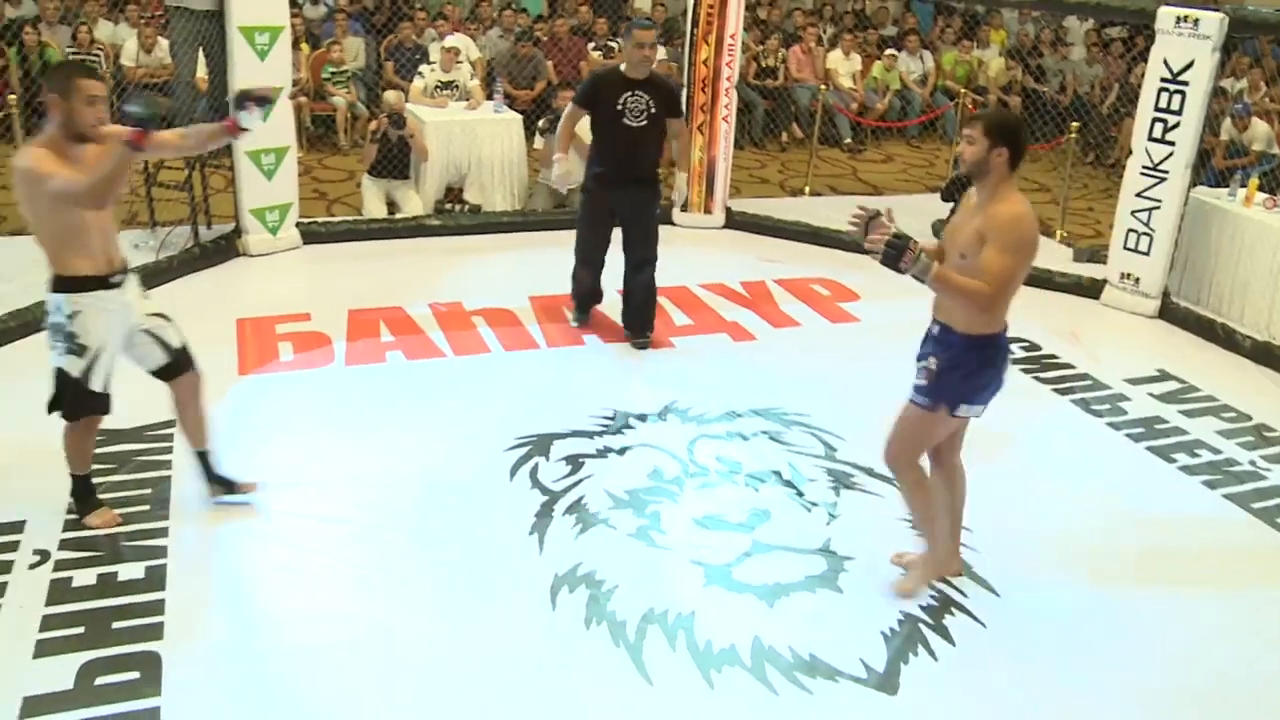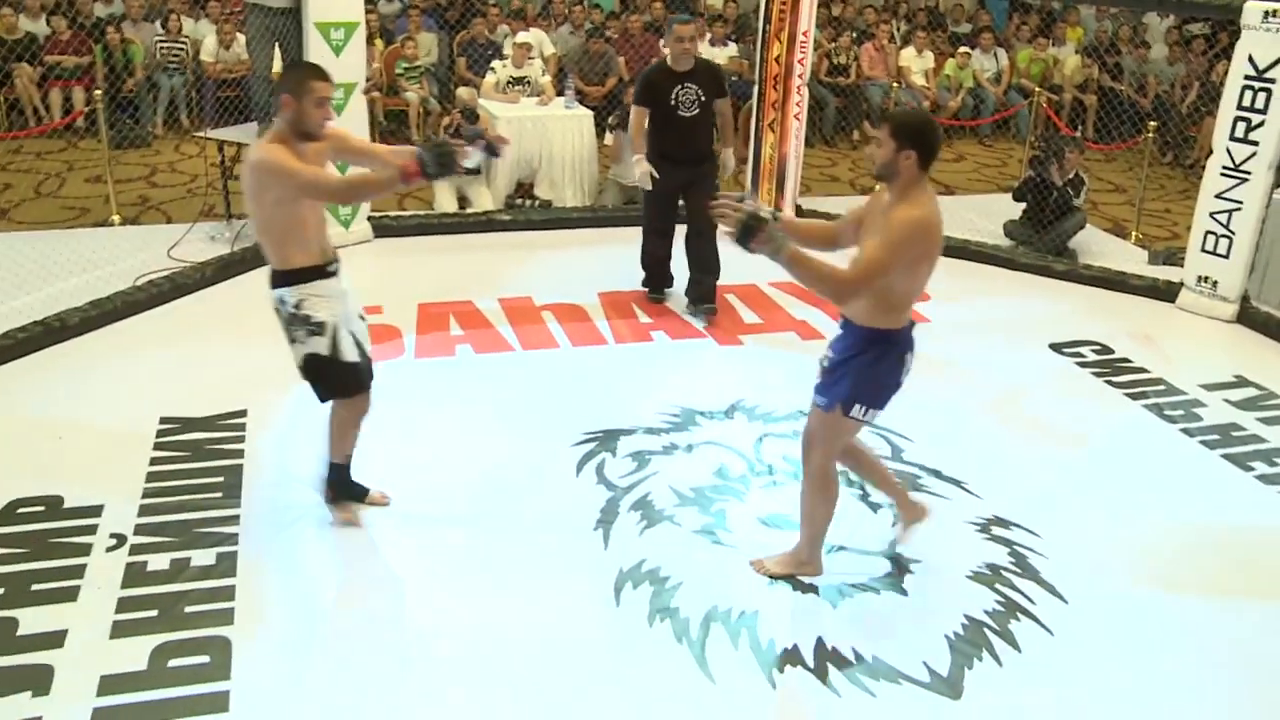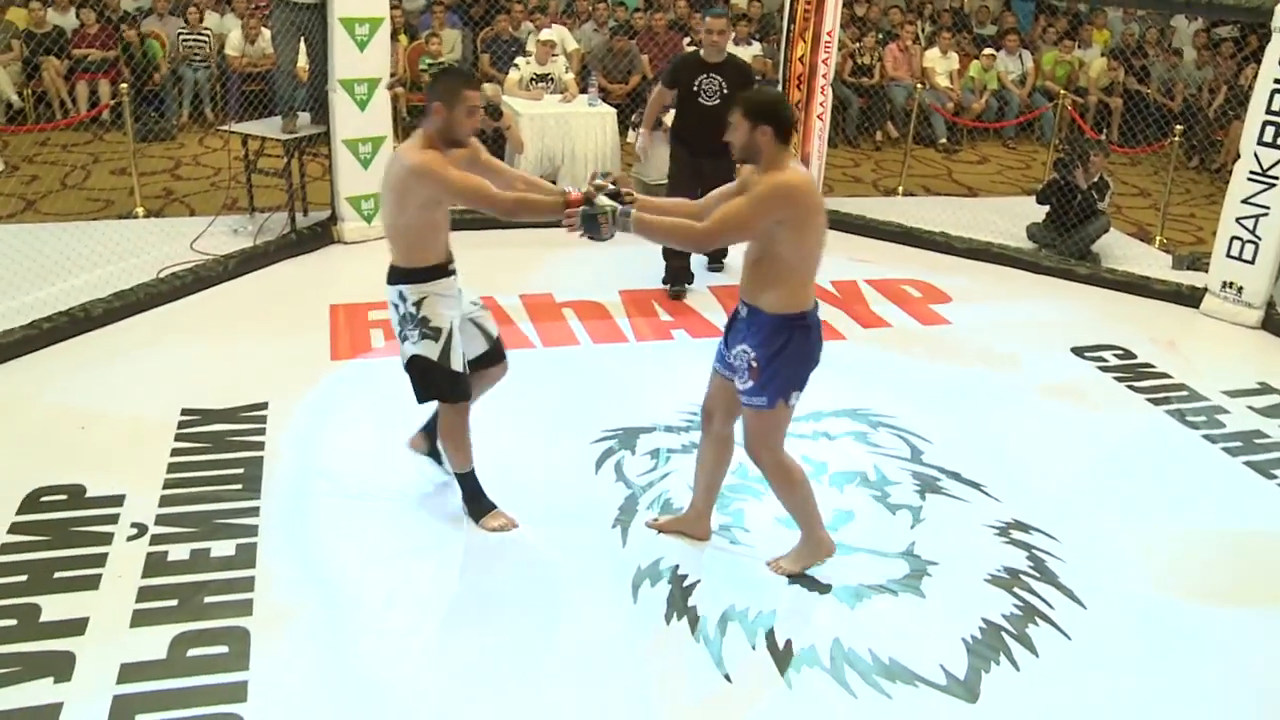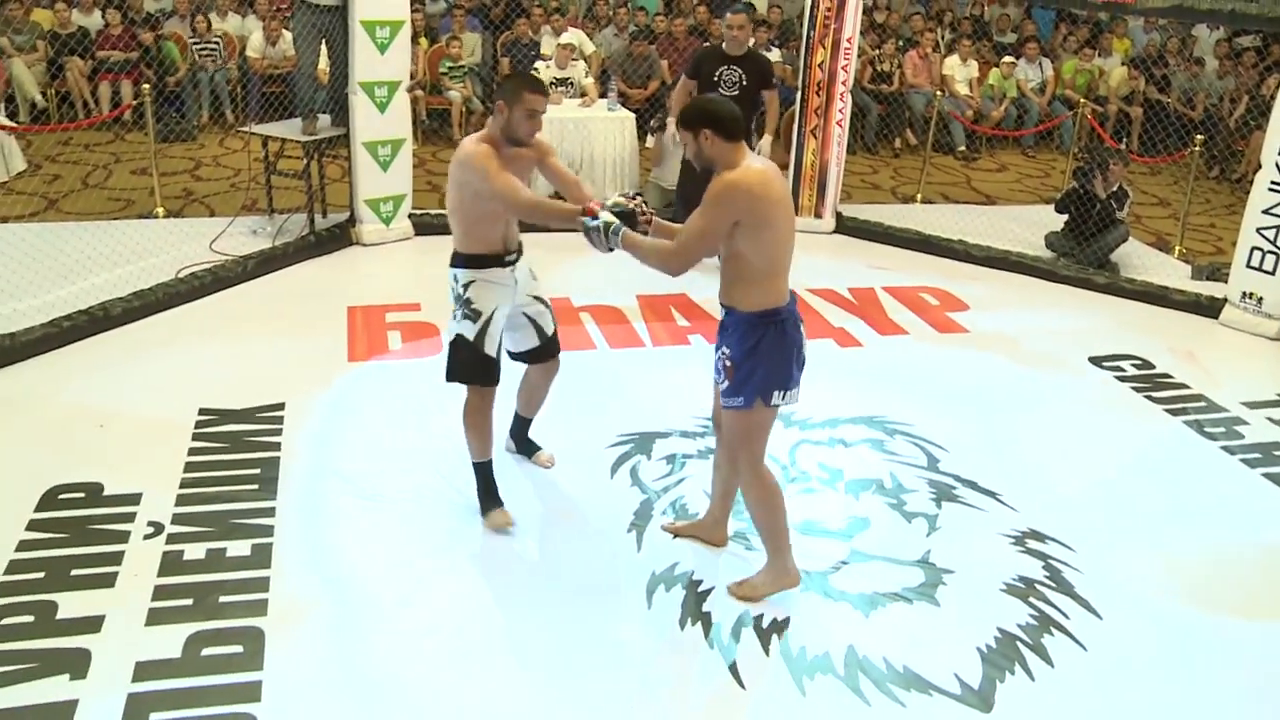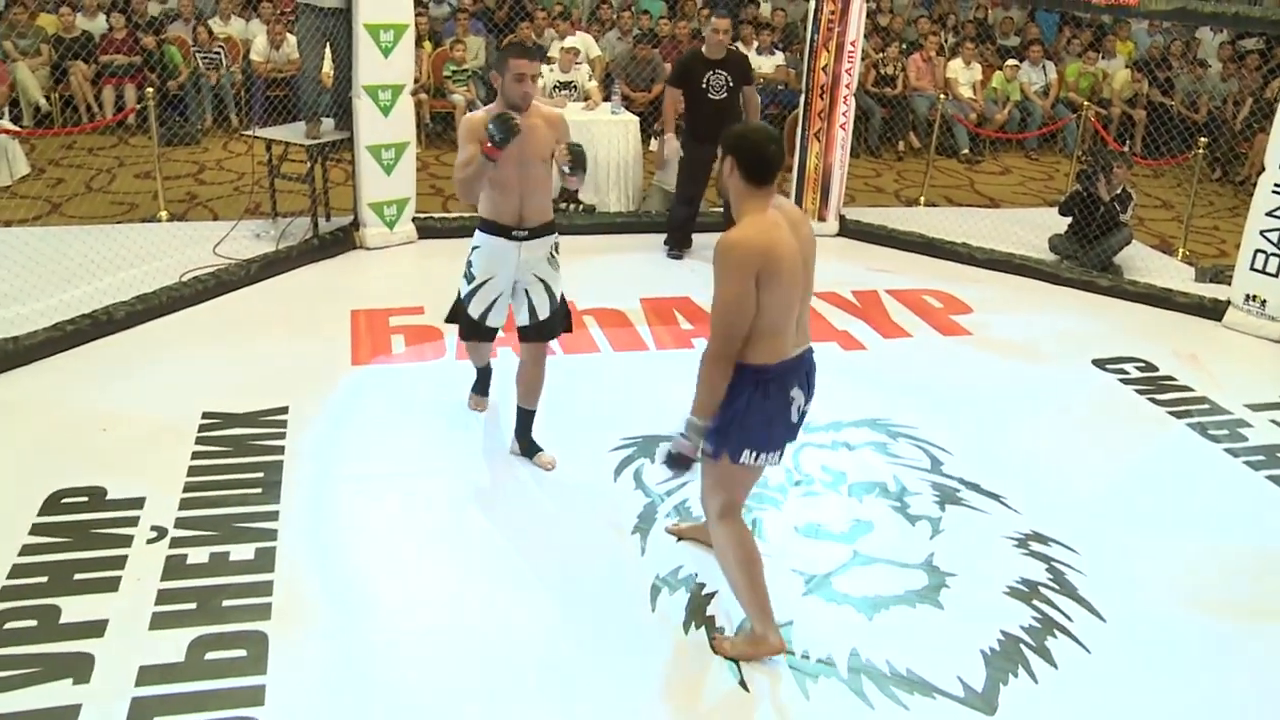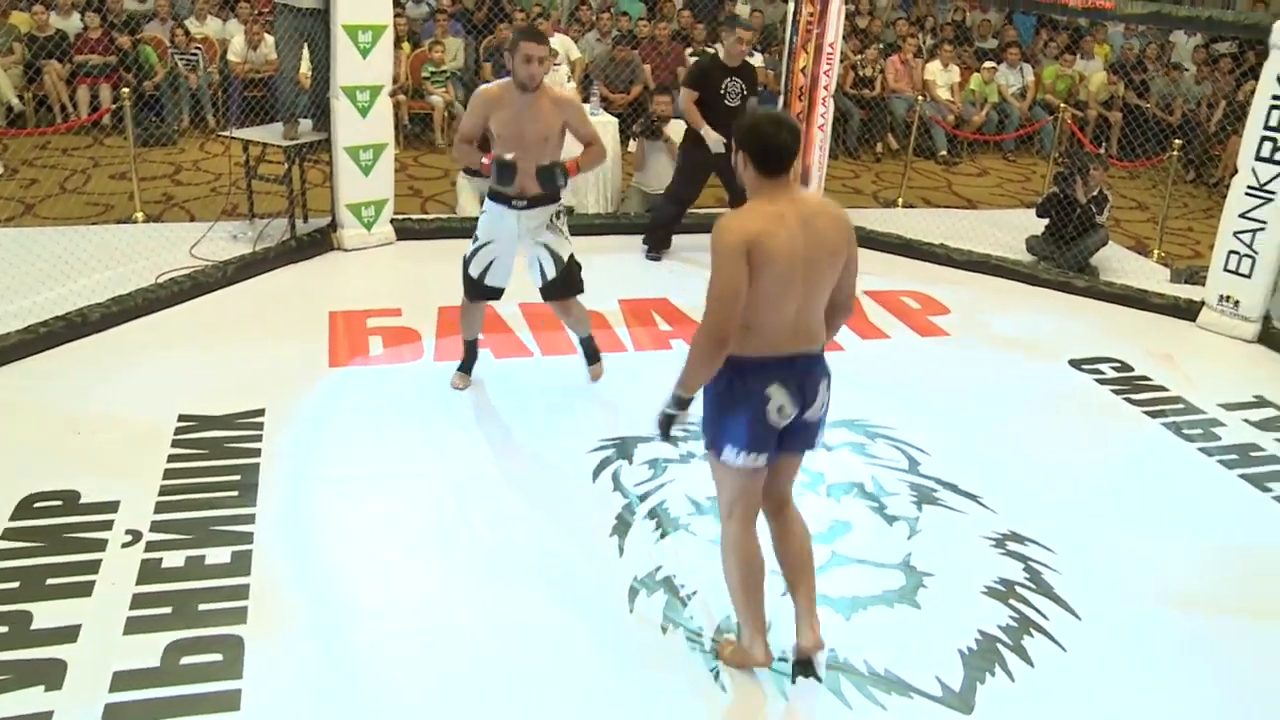
dt=0.4s
person 1, frame 1
left shoulder: (1012, 218)
right shoulder: (974, 198)
left elbow: (986, 300)
right elbow: (945, 257)
left wrist: (916, 266)
right wrist: (896, 240)
left hip: (971, 355)
right hip: (945, 338)
left knee: (898, 455)
right knee: (943, 454)
left ankle: (937, 555)
right ankle: (945, 554)
person 1, frame 2
left shoulder: (913, 220)
right shoulder: (892, 195)
left elbow: (842, 289)
right elbow: (833, 234)
left wrist: (773, 244)
right wrist: (771, 221)
left hip: (874, 348)
right hip: (863, 338)
left knee: (816, 452)
right knee: (836, 442)
left ankle: (807, 555)
right ankle: (906, 506)
person 1, frame 3
left shoulder: (786, 187)
right shoulder: (762, 176)
left elbow: (703, 236)
right elbow: (700, 209)
left wrist: (624, 220)
right wrist: (630, 200)
left hip: (783, 333)
right hip: (751, 320)
left knee: (763, 448)
right knee: (714, 417)
left ankle: (815, 541)
right ankle: (697, 516)
person 1, frame 4
left shoulder: (734, 185)
right shoulder: (757, 171)
left elbow: (677, 260)
right elbow: (705, 238)
left wrist: (618, 236)
right wrist: (650, 223)
left hip: (761, 332)
right hip: (751, 322)
left knee: (746, 458)
right knee: (725, 426)
left ankle: (781, 566)
right ankle: (715, 522)
person 1, frame 5
left shoulder: (740, 244)
right shoulder: (791, 216)
left elbow: (723, 349)
left wrist: (695, 426)
left hip: (760, 385)
right hip: (797, 369)
left knee: (723, 507)
right knee: (721, 464)
left ankle: (764, 632)
right ankle: (714, 530)
person 1, frame 6
left shoulder: (739, 229)
right shoulder: (835, 219)
left elbow: (717, 333)
right elbow: (840, 307)
left wrist: (679, 397)
left hip: (749, 380)
right hip: (809, 376)
left knee: (738, 516)
right knee: (778, 501)
left ankle: (753, 641)
right ankle: (808, 626)
person 2, frame 1
left shoulder: (106, 140)
right shoulder: (33, 163)
left elbow: (182, 141)
right elbow: (93, 198)
left wrist: (234, 122)
right wrist: (136, 140)
left hip: (126, 287)
right hip: (82, 299)
left knee: (185, 377)
right knee: (87, 411)
left ankle: (211, 474)
right ankle: (83, 497)
person 2, frame 2
left shoulder: (323, 140)
right shoulder: (266, 159)
left elbow: (386, 155)
right elbow: (341, 192)
left wrist: (438, 154)
right wrist: (417, 170)
left hip: (331, 281)
right hip: (300, 293)
left knee: (358, 387)
right knee: (351, 394)
left ankle: (341, 480)
right ankle: (338, 490)
person 2, frame 3
left shoulder: (460, 146)
right shoulder: (417, 164)
left elbow: (518, 184)
right elbow: (500, 203)
left wrist: (580, 197)
right wrist: (575, 202)
left hip: (447, 279)
right hip: (418, 290)
left knee: (492, 364)
right knee: (455, 396)
left ankle: (428, 435)
right ankle: (473, 496)
person 2, frame 4
left shoulder: (534, 148)
right shoulder: (475, 155)
left elbow: (572, 188)
right elbow: (525, 205)
left wrist: (604, 208)
right wrist: (596, 217)
left hip: (515, 266)
right hip: (476, 275)
left knee: (546, 359)
right knee: (481, 385)
left ankle: (519, 436)
right ankle: (487, 494)
person 2, frame 5
left shoulder: (554, 121)
right shoulder: (475, 123)
left elbow: (574, 178)
right elbow: (465, 192)
left wrist: (576, 167)
right wrist: (491, 147)
left hip: (541, 244)
right hip: (492, 242)
left knee: (536, 346)
right knee: (475, 336)
left ankle: (525, 437)
right ankle: (483, 378)
person 2, frame 6
left shoulder: (564, 103)
right shoulder: (487, 97)
left elbow: (597, 150)
right elbow: (461, 145)
left wrist: (567, 169)
right wrist: (488, 165)
left hip: (543, 212)
right hip: (499, 210)
left knee: (563, 298)
right knee: (474, 293)
left ankle: (589, 347)
right ankle: (468, 359)
person 3, frame 1
left shoulder: (665, 90)
right shoulder: (600, 82)
left elbow: (679, 132)
right elbow: (570, 118)
left wrist: (681, 175)
right wrist: (561, 158)
left hip: (644, 188)
right hip: (600, 185)
left knee: (642, 259)
right knee: (589, 253)
left ankle: (639, 327)
right ankle: (584, 303)
person 3, frame 2
left shoulder: (711, 73)
right shoulder: (652, 77)
left elbow: (723, 111)
right elbow: (637, 120)
left wrist: (727, 149)
right wrist: (640, 159)
left hip: (702, 164)
right hip: (663, 165)
left knee: (703, 229)
right knee: (657, 228)
left ankle: (702, 295)
right ankle: (656, 283)
person 3, frame 3
left shoulder: (740, 69)
right shoulder: (682, 64)
right elbow: (660, 96)
right wrist: (645, 132)
left hip: (721, 153)
right hip: (685, 151)
left ankle: (715, 254)
right ankle: (677, 276)
person 3, frame 4
left shoulder: (760, 64)
right shoulder: (705, 56)
left elbow: (771, 101)
right elbow: (684, 88)
left wrist: (767, 137)
right wrist: (672, 120)
right knee: (689, 194)
person 3, frame 5
left shoulder: (740, 62)
right shoulder: (687, 62)
left elbow: (750, 96)
right elbow: (671, 98)
right wrist: (669, 135)
right hip: (697, 140)
right knee: (688, 193)
right ankle: (677, 241)
person 3, frame 6
left shoulder: (749, 72)
right shoulder: (704, 67)
left elbow: (751, 107)
right elbow: (685, 101)
right wrist: (706, 131)
left hip: (732, 145)
right hip: (699, 144)
left knee: (745, 196)
right knee: (679, 194)
right ankle: (656, 242)
